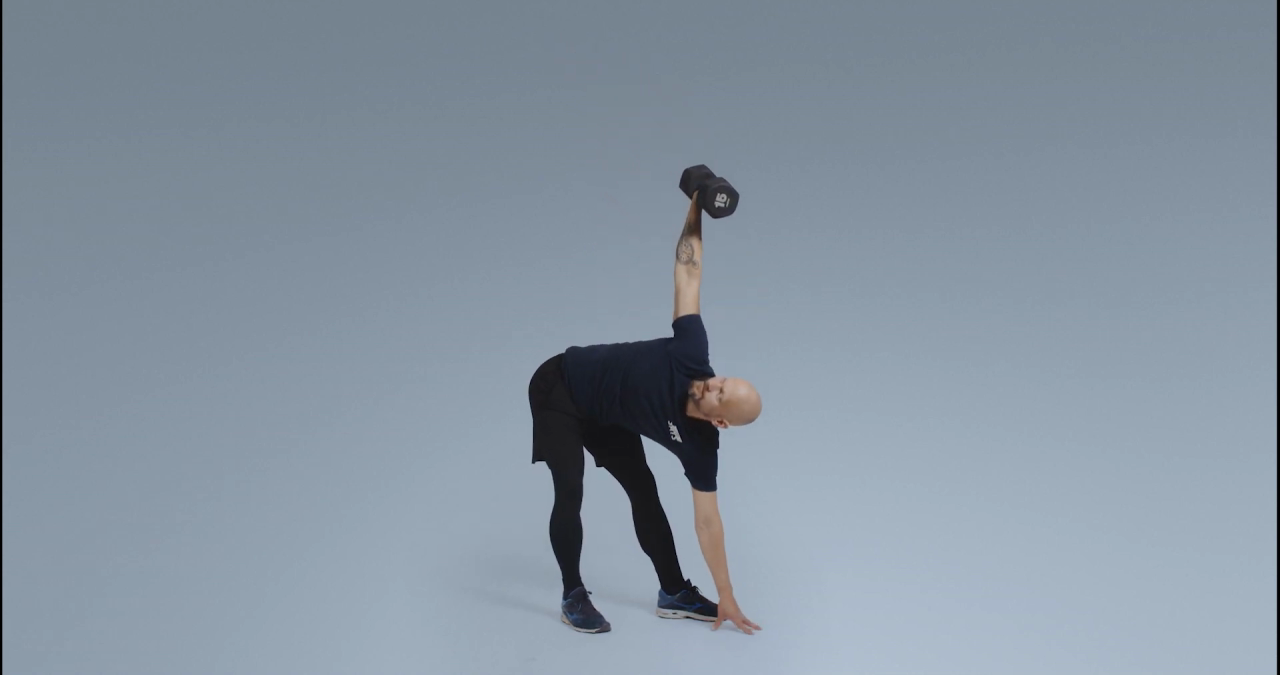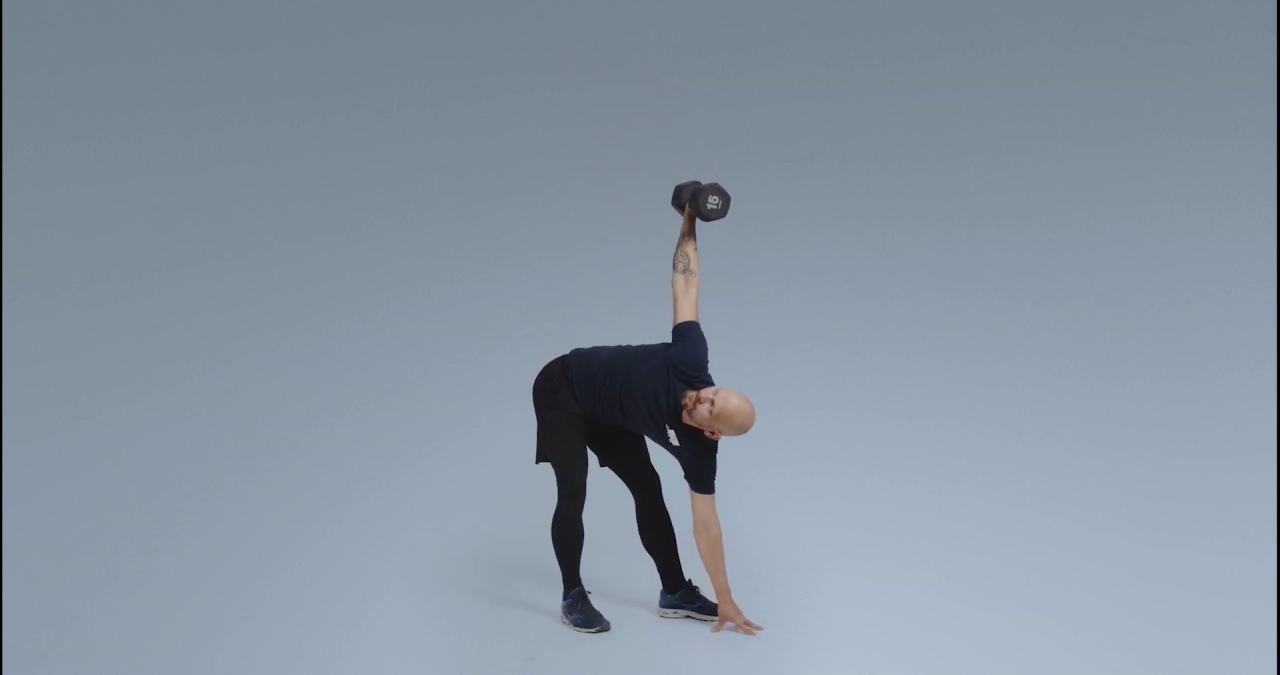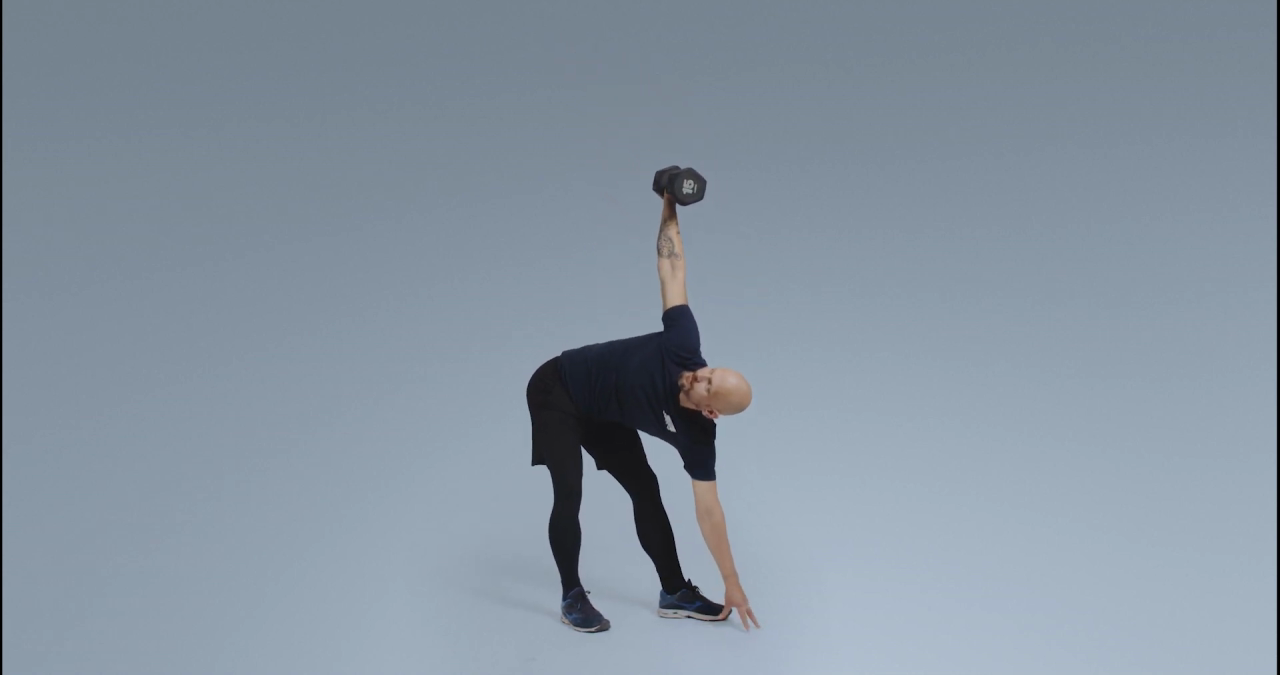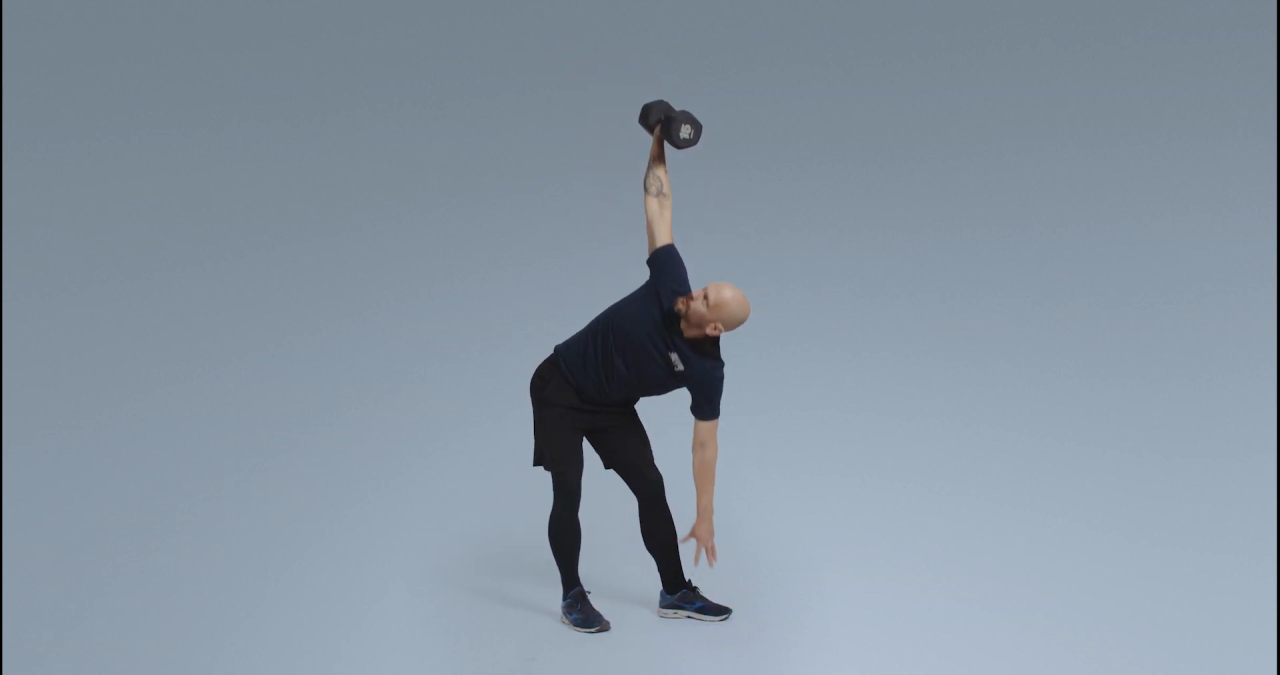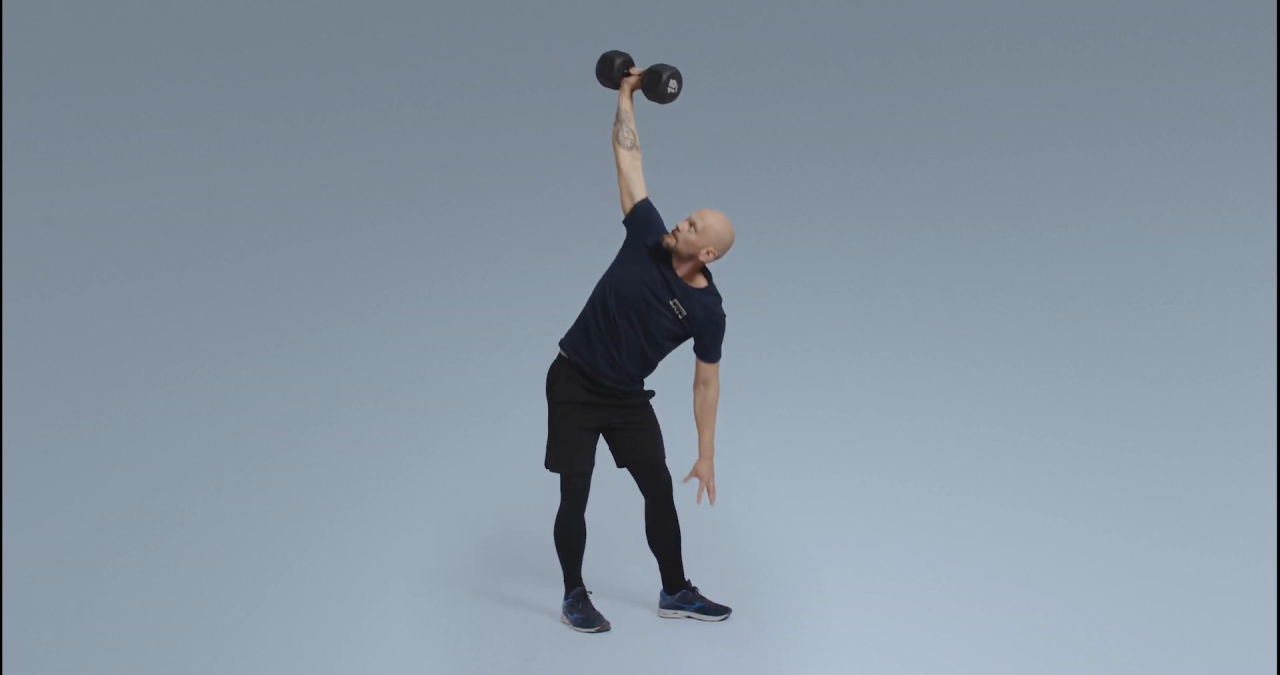
dt=0.4s
person 1, frame 1
left shoulder: (699, 445)
right shoulder: (692, 357)
left elbow: (707, 518)
right elbow: (688, 272)
left wrist: (726, 597)
right wrist: (695, 211)
left hip: (604, 414)
right hip: (558, 389)
left knee: (643, 489)
right knee: (570, 491)
left ankle: (674, 592)
right ankle: (574, 596)
person 1, frame 2
left shoulder: (698, 451)
right shoulder: (691, 363)
left elbow: (705, 522)
right elbow: (685, 281)
left wrist: (726, 599)
right wrist: (689, 222)
left hip: (607, 414)
right hip: (562, 388)
left knee: (648, 487)
right knee: (573, 491)
left ankle: (674, 591)
right ankle: (573, 596)
person 1, frame 3
left shoulder: (696, 435)
right shoulder: (683, 348)
left elbow: (708, 510)
right elbow: (671, 266)
left wrist: (733, 585)
right wrist: (670, 207)
left hip: (602, 413)
right hip: (556, 390)
left knee: (646, 490)
right knee: (569, 492)
left ankle: (675, 592)
right ankle: (572, 597)
person 1, frame 4
left shoulder: (705, 370)
right shoulder: (669, 284)
left elbow: (704, 444)
right elbow: (657, 207)
left wrist: (705, 517)
right wrist: (658, 147)
left hip: (610, 404)
right hip: (559, 386)
left knee: (650, 487)
right knee: (568, 492)
left ankle: (675, 591)
right ankle: (572, 597)
person 1, frame 5
left shoulder: (706, 310)
right shoulder: (646, 238)
left elbow: (706, 383)
right elbow: (627, 159)
left wrist: (706, 454)
right wrist: (626, 95)
left hip: (627, 396)
right hip: (574, 383)
left knee: (659, 488)
right knee: (575, 495)
left ankle: (676, 592)
right ankle: (574, 597)
